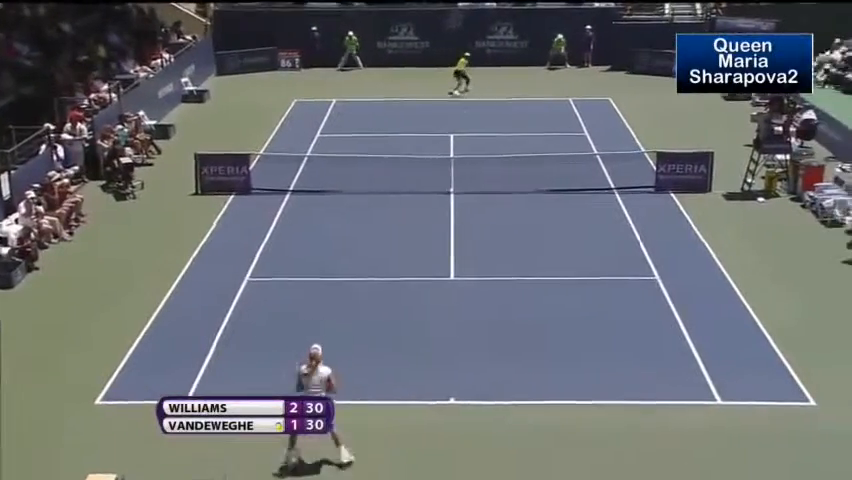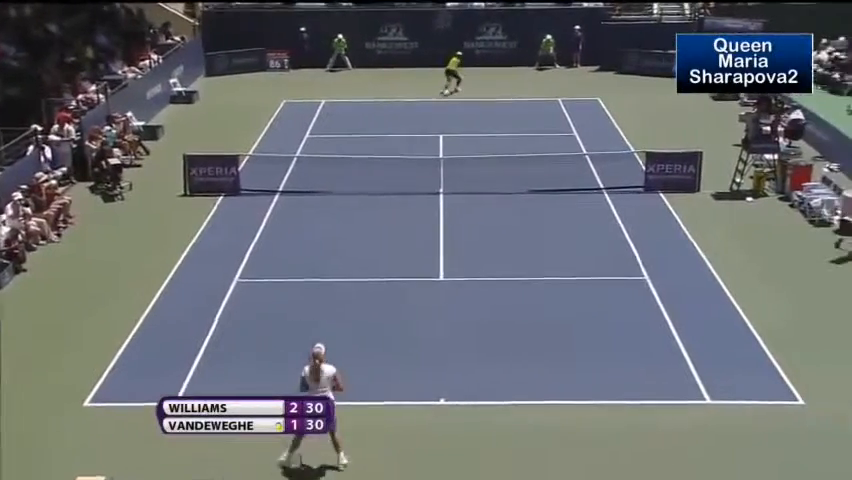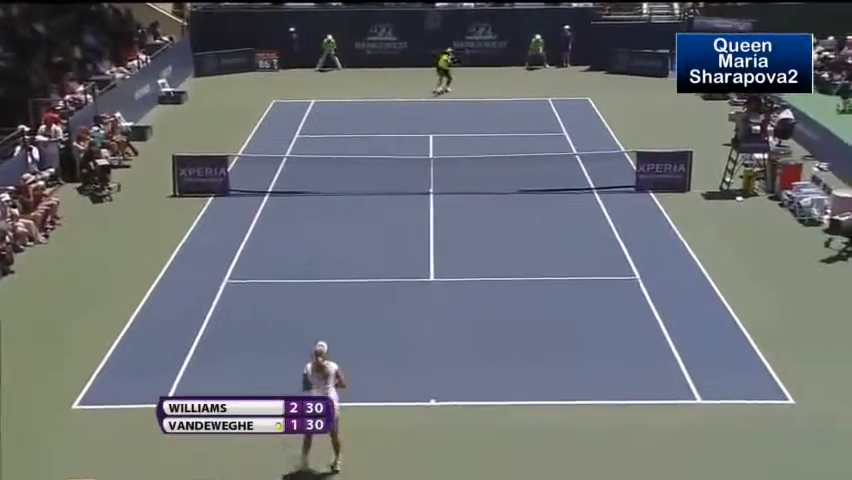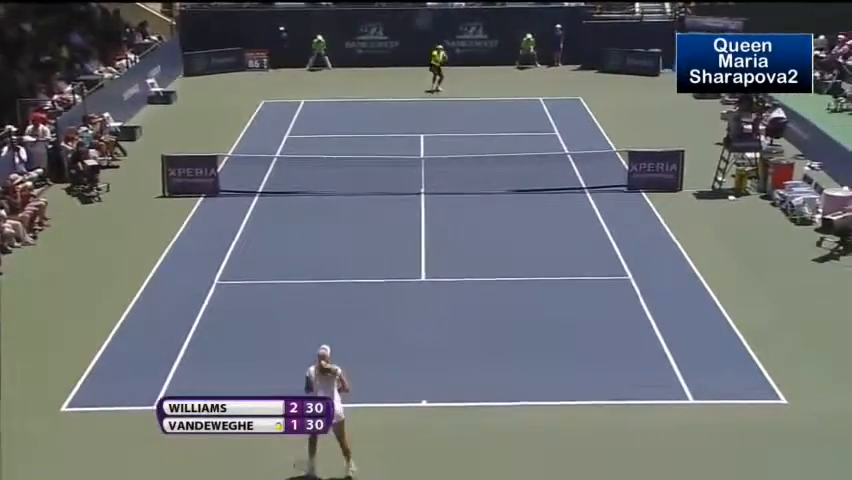
dt=0.1s
person 1, frame 1
left shoulder: (302, 370)
right shoulder: (327, 371)
left elbow: (298, 389)
right elbow: (333, 390)
right knee: (332, 431)
left ankle: (290, 458)
right ankle: (344, 456)
person 1, frame 2
left shoulder: (306, 370)
right shoulder: (331, 369)
left elbow: (303, 390)
right elbow: (340, 388)
left knee: (300, 434)
right knee: (333, 434)
left ankle: (286, 459)
right ankle: (341, 459)
person 1, frame 3
left shoulder: (308, 368)
right shoulder: (333, 366)
left elbow: (305, 388)
right elbow: (343, 384)
left knee: (308, 435)
right knee: (334, 435)
left ankle: (303, 462)
right ankle: (337, 462)
person 1, frame 4
left shoulder: (311, 371)
right shoulder: (336, 370)
left elbow: (307, 392)
right elbow: (346, 389)
right hip: (335, 408)
left knee: (313, 438)
right knee: (342, 440)
left ankle: (311, 469)
right ankle: (349, 467)
